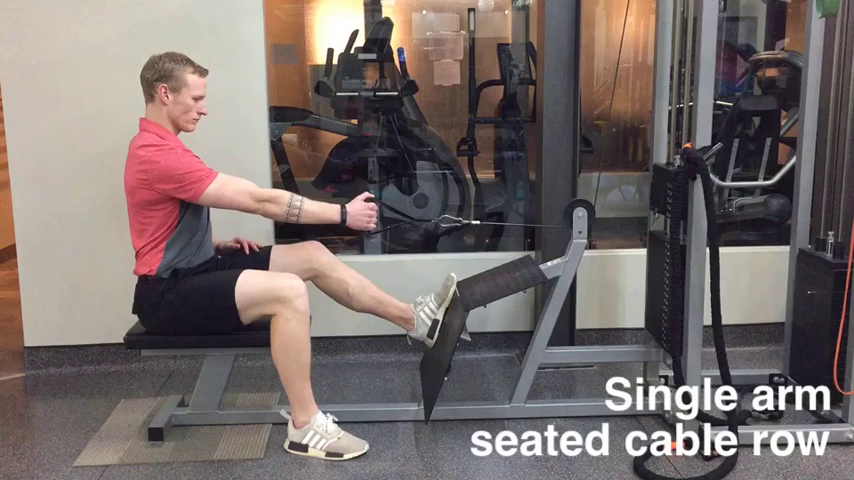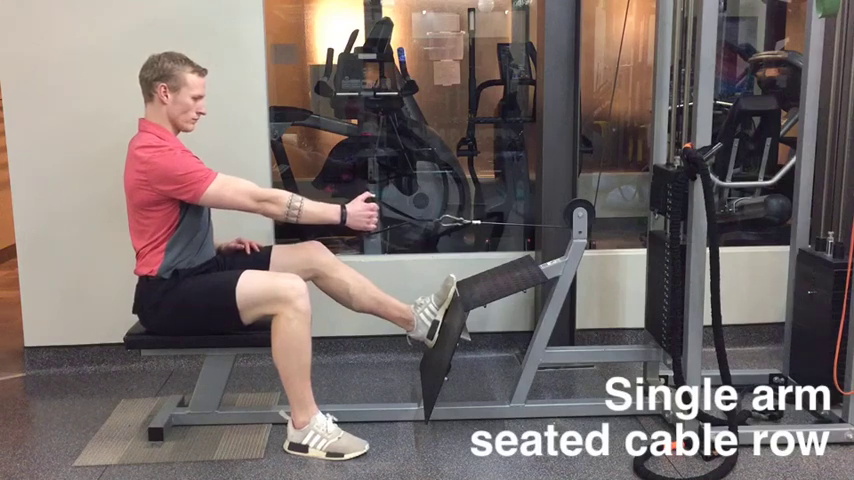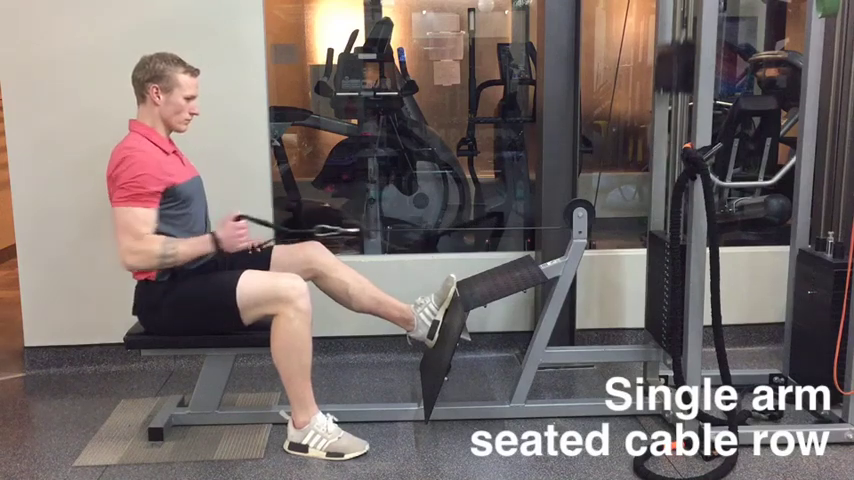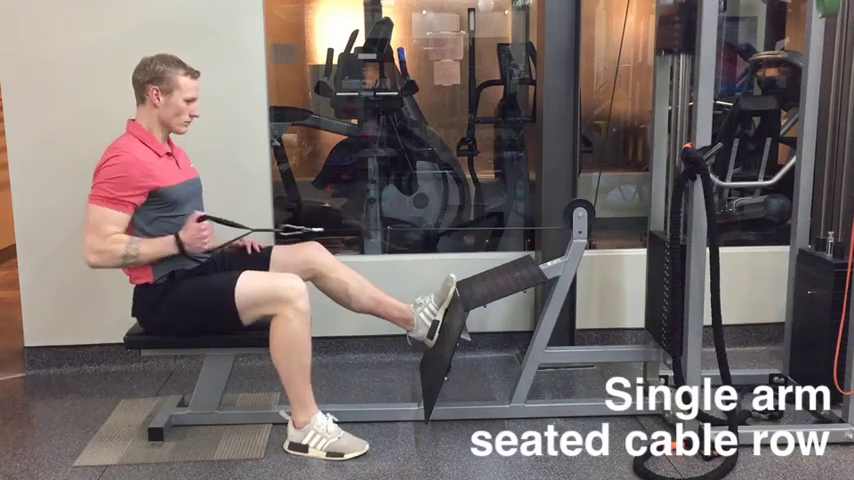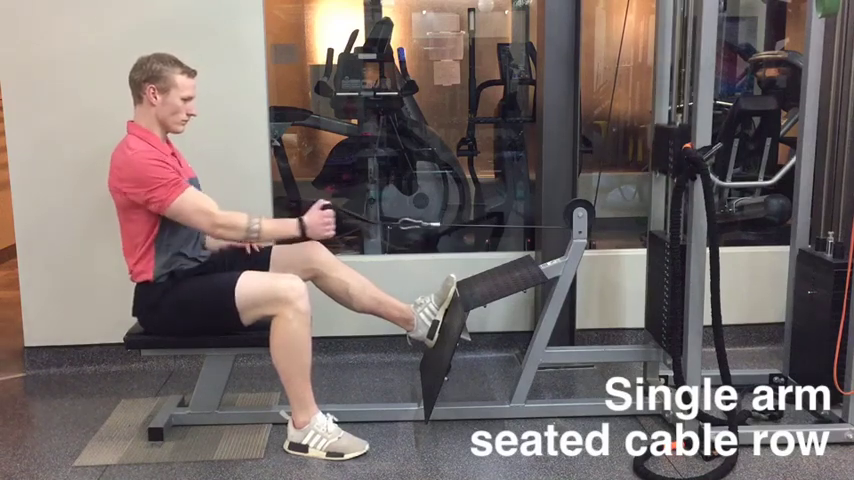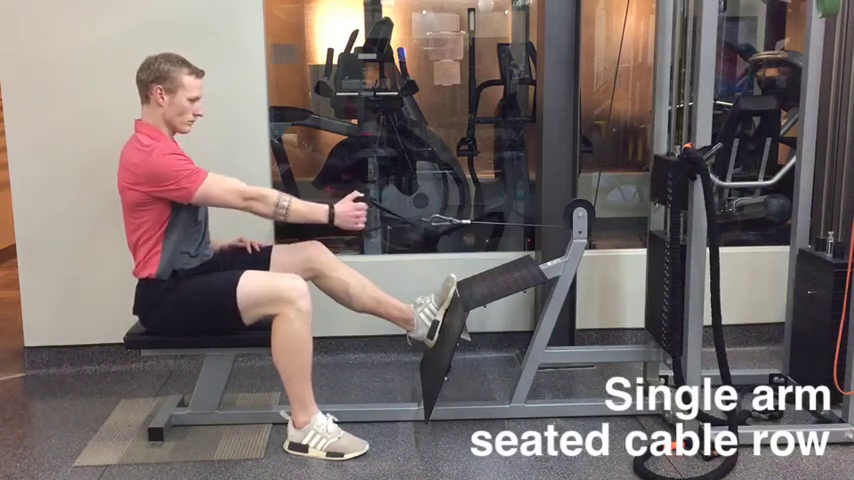
dt=0.7s
person 1, frame 1
left shoulder: (159, 145)
right shoulder: (158, 156)
right elbow: (258, 200)
left wrist: (219, 244)
right wrist: (342, 213)
left hip: (193, 270)
right hip: (168, 293)
left knee: (313, 256)
right knee: (289, 292)
left ankle: (414, 320)
right ankle: (305, 426)
person 1, frame 2
left shoulder: (158, 146)
right shoulder: (158, 156)
right elbow: (259, 200)
left wrist: (220, 246)
right wrist: (342, 214)
left hip: (194, 269)
right hip: (169, 293)
left knee: (313, 256)
right knee: (290, 292)
left ankle: (414, 320)
right ankle: (305, 426)
person 1, frame 3
left shoulder: (161, 148)
right shoulder: (137, 158)
right elbow: (135, 252)
left wrist: (223, 241)
right wrist: (215, 242)
left hip: (199, 270)
right hip: (167, 294)
left knee: (312, 255)
right knee: (290, 292)
left ankle: (415, 321)
right ankle: (305, 427)
person 1, frame 4
left shoulder: (168, 150)
right shoulder: (126, 160)
right elbow: (98, 250)
left wrist: (222, 245)
right wrist: (178, 243)
left hip: (200, 270)
right hip: (166, 295)
left knee: (310, 255)
right knee: (288, 291)
left ankle: (415, 321)
right ankle: (305, 426)
person 1, frame 5
left shoulder: (159, 148)
right shoulder: (138, 158)
right elbow: (217, 222)
left wrist: (224, 246)
right wrist: (301, 225)
left hip: (194, 269)
right hip: (167, 294)
left knee: (312, 255)
right knee: (289, 292)
left ankle: (415, 320)
right ankle: (305, 427)
person 1, frame 6
left shoulder: (156, 146)
right shoulder: (151, 155)
right elbow: (248, 198)
left wrist: (221, 246)
right wrist: (331, 213)
left hip: (193, 269)
right hip: (168, 294)
left knee: (312, 255)
right knee: (291, 293)
left ankle: (414, 320)
right ankle: (305, 426)
